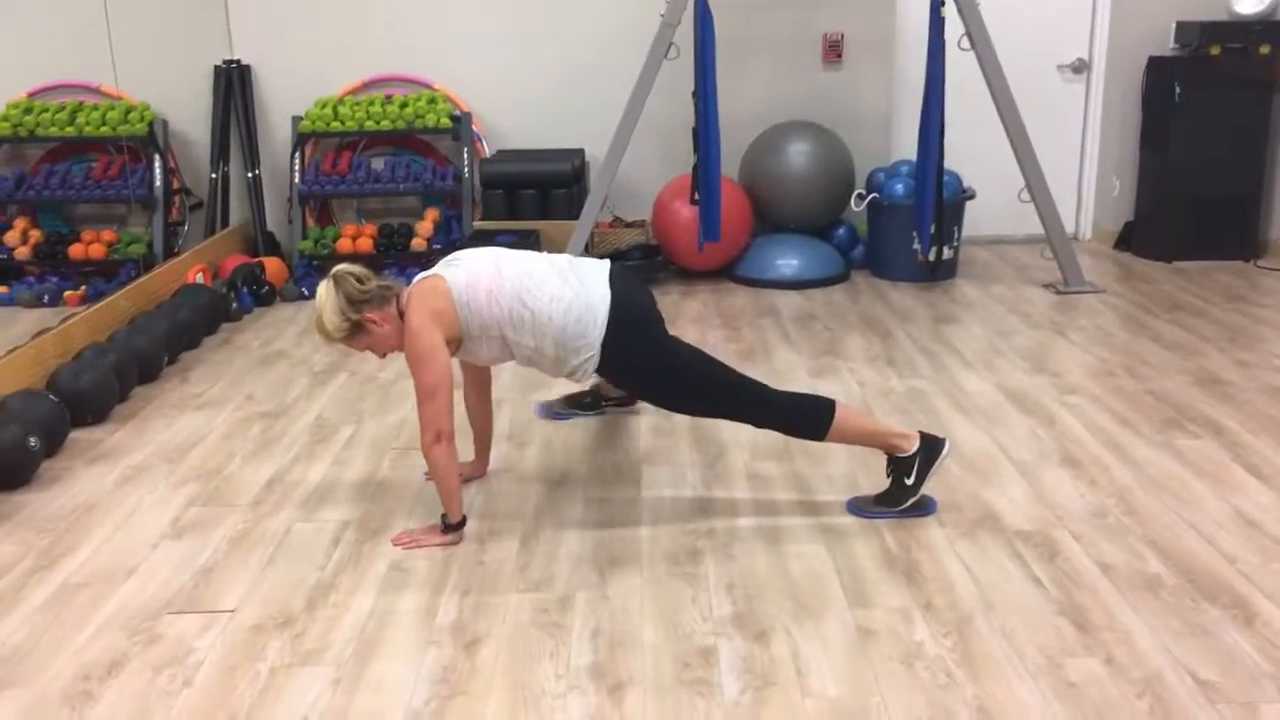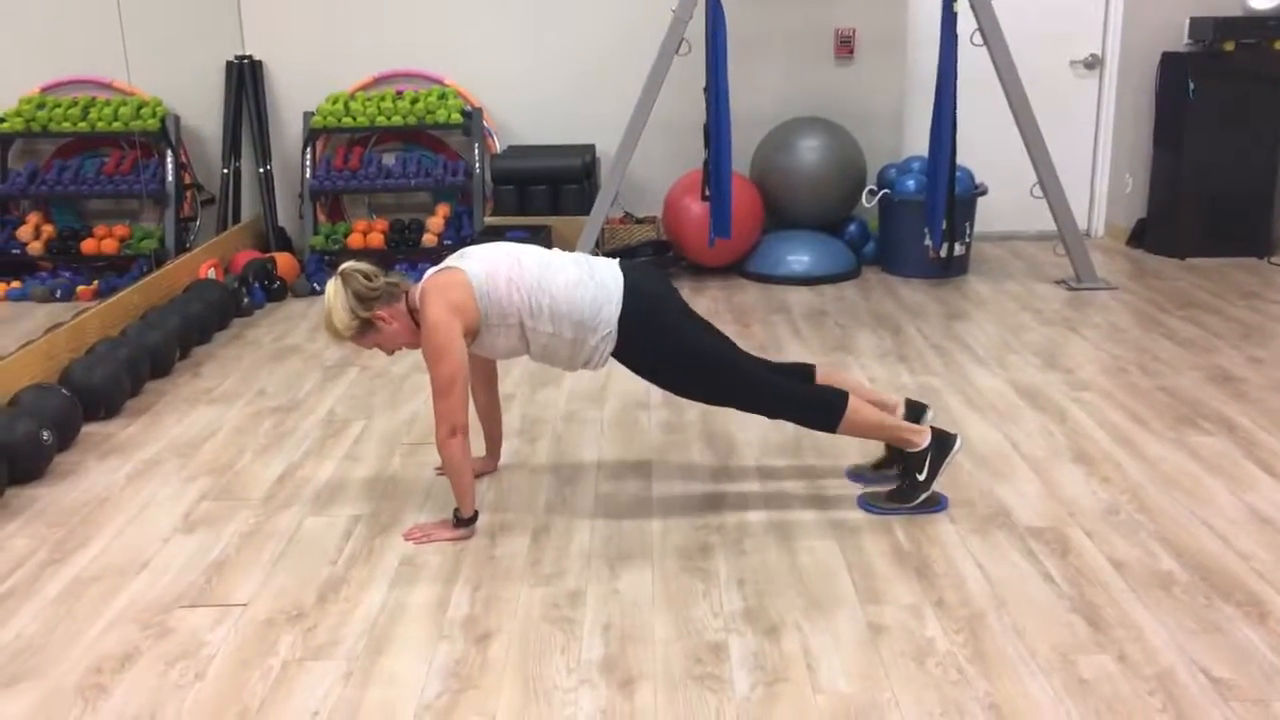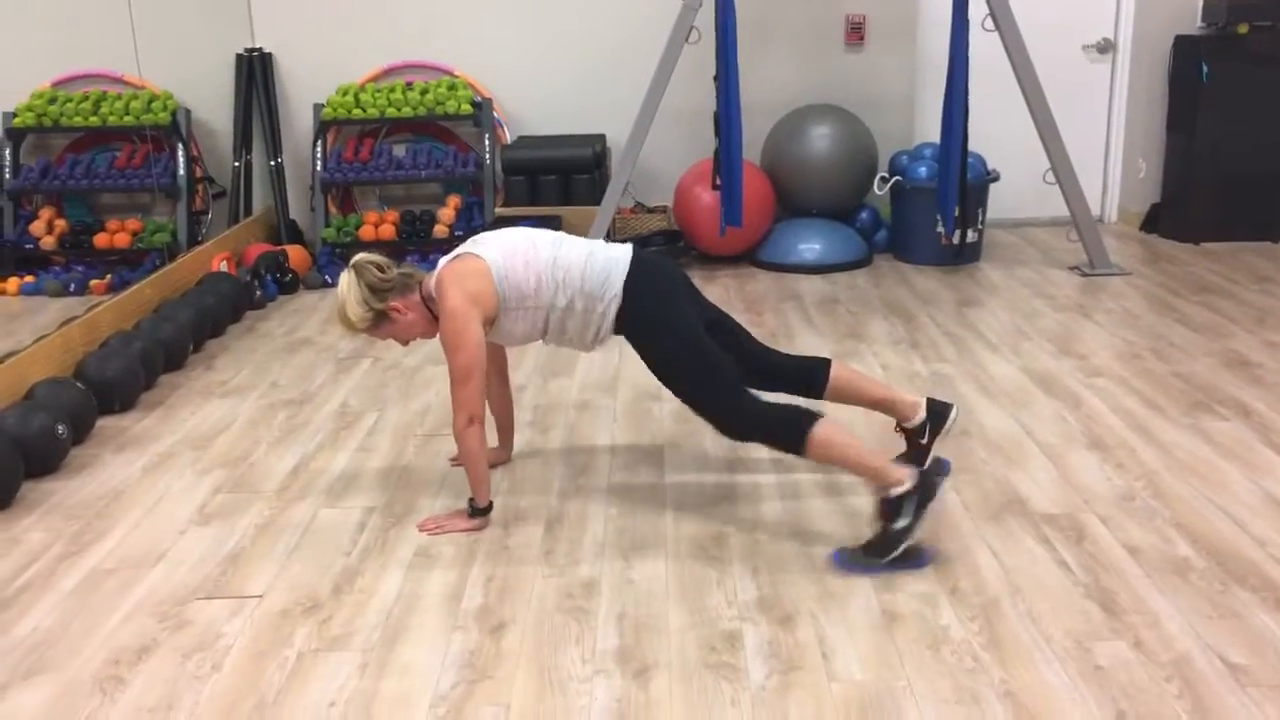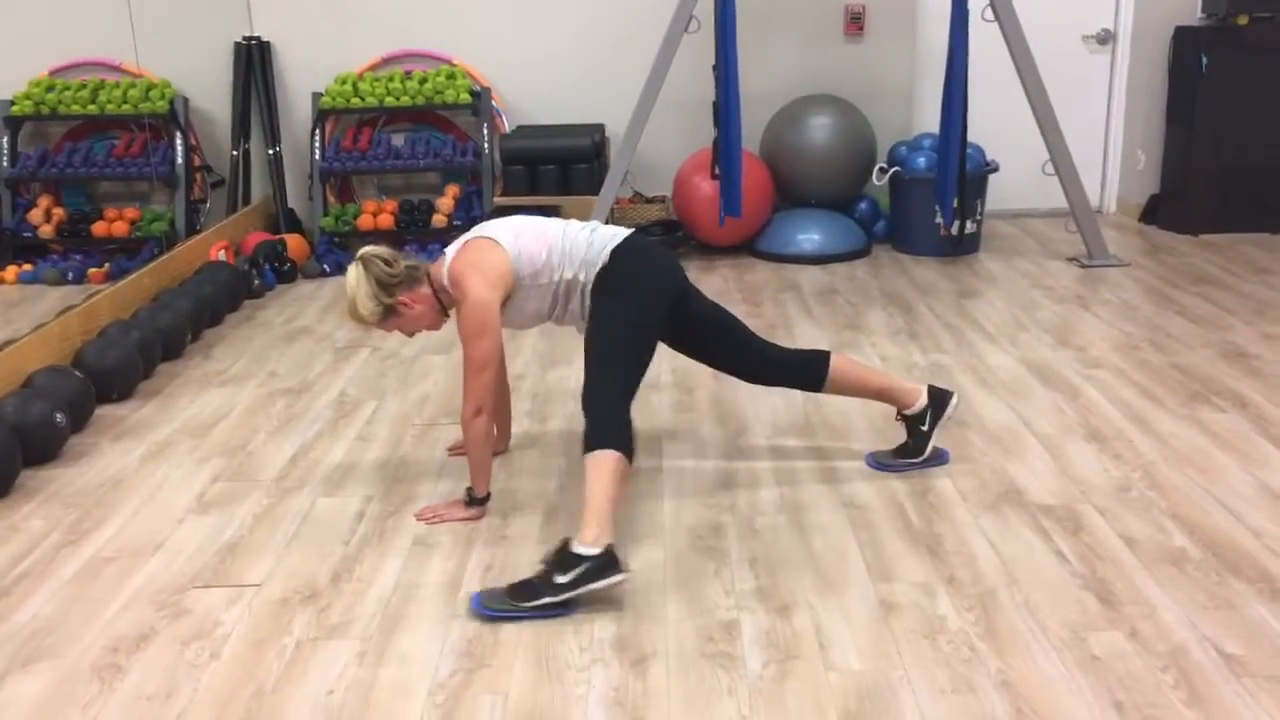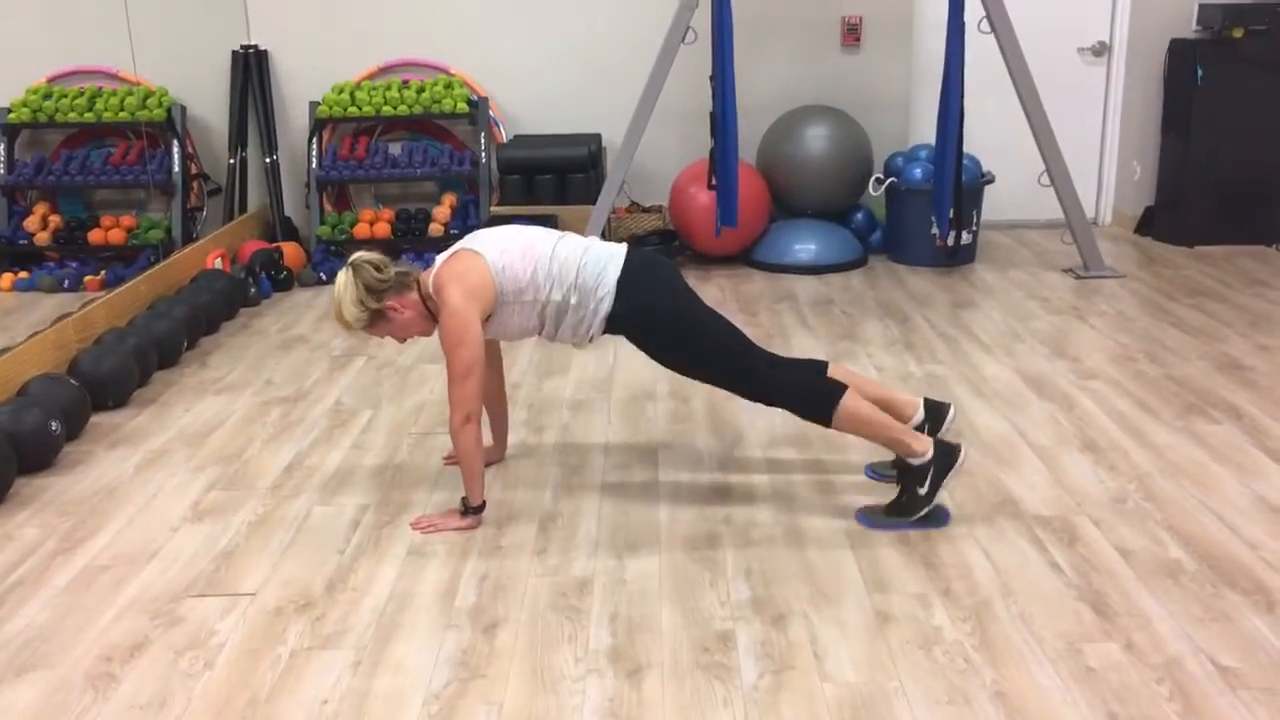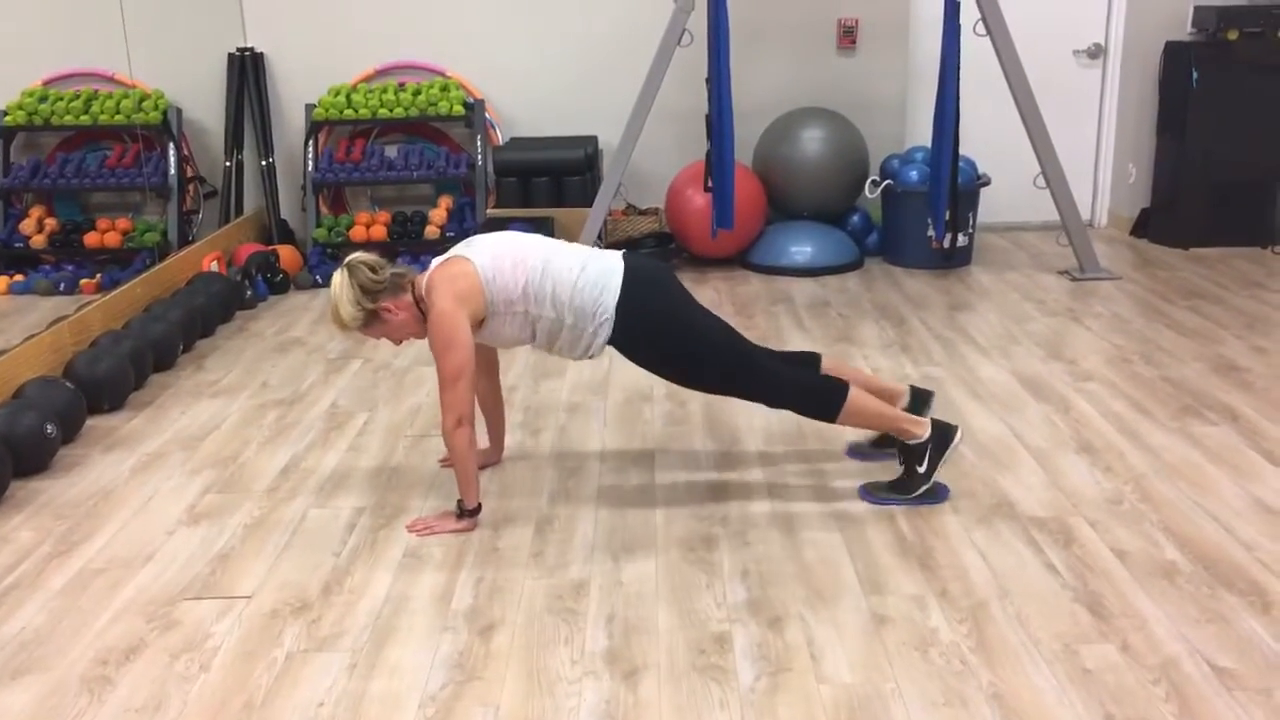
dt=0.5s
person 1, frame 1
left shoulder: (420, 318)
right shoulder: (440, 289)
left elbow: (435, 434)
right elbow: (477, 374)
left wrist: (451, 523)
right wrist: (479, 461)
left hip: (609, 332)
right hip: (608, 288)
left knee: (748, 402)
left ankle: (908, 446)
right ankle: (605, 389)
person 1, frame 2
left shoulder: (436, 312)
right shoulder: (449, 290)
left elbow: (450, 427)
right elbow: (483, 377)
left wrist: (463, 518)
right wrist: (492, 457)
left hip: (626, 319)
right hip: (627, 291)
left knee: (760, 393)
right knee: (753, 373)
left ankle: (918, 440)
right ankle: (896, 406)
person 1, frame 3
left shoulder: (455, 298)
right shoulder: (459, 280)
left elbow: (467, 416)
right elbow: (494, 366)
left wrist: (478, 506)
right wrist: (503, 447)
left hip: (634, 293)
right hip: (635, 278)
left knee: (735, 409)
right knee: (764, 368)
left ankle: (901, 483)
right ankle: (917, 411)
person 1, frame 4
left shoulder: (470, 283)
right shoulder: (454, 270)
left elbow: (477, 399)
right elbow: (494, 372)
left wrist: (475, 497)
right wrist: (499, 438)
left hip: (627, 271)
right hip: (634, 272)
left knee: (605, 405)
right knee: (764, 363)
left ankle: (588, 553)
right ankle: (918, 399)
person 1, frame 5
left shoulder: (453, 293)
right shoulder: (457, 278)
left elbow: (463, 412)
right elbow: (489, 374)
left wrist: (470, 507)
right wrist: (497, 448)
left hip: (631, 293)
right hip: (629, 282)
left knee: (761, 380)
right knee: (761, 367)
left ankle: (922, 451)
right ankle: (913, 410)
person 1, frame 6
left shoulder: (442, 300)
right shoulder: (455, 279)
left elbow: (456, 415)
right elbow: (485, 366)
left wrist: (467, 509)
right wrist: (495, 448)
left hip: (629, 309)
right hip: (630, 283)
left knee: (763, 382)
right knee: (750, 364)
left ankle: (920, 434)
right ankle: (900, 393)
